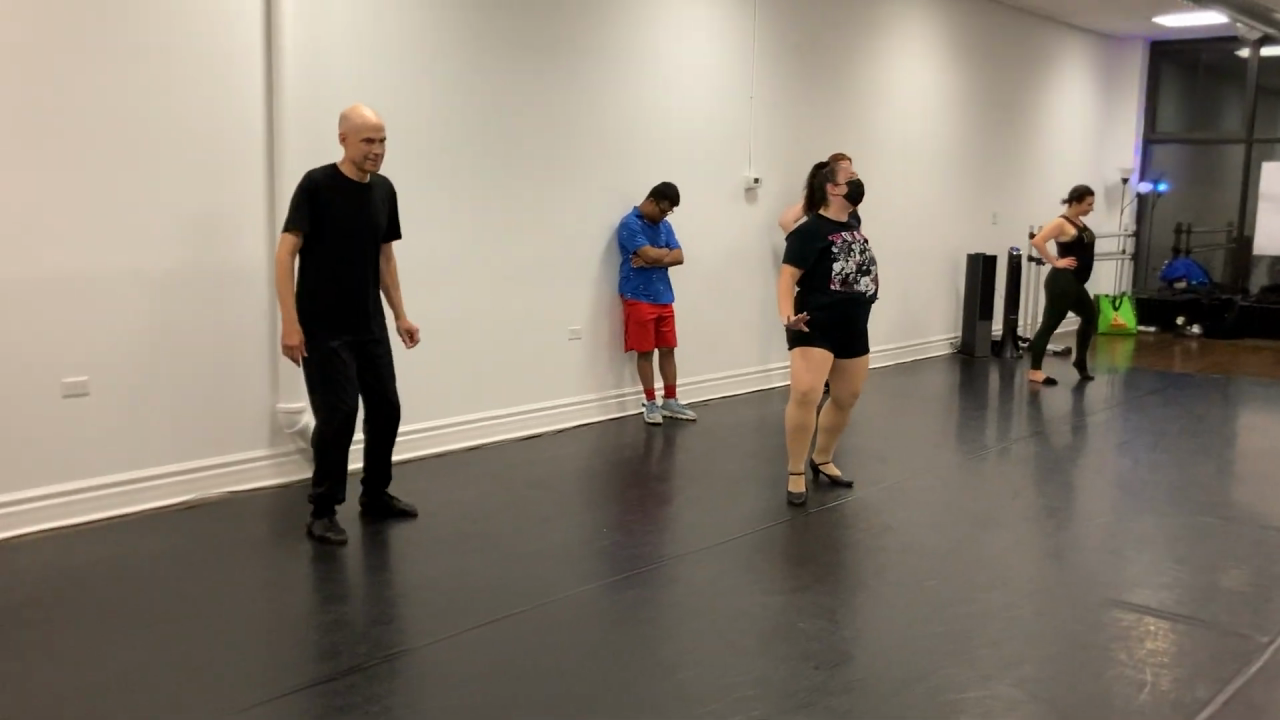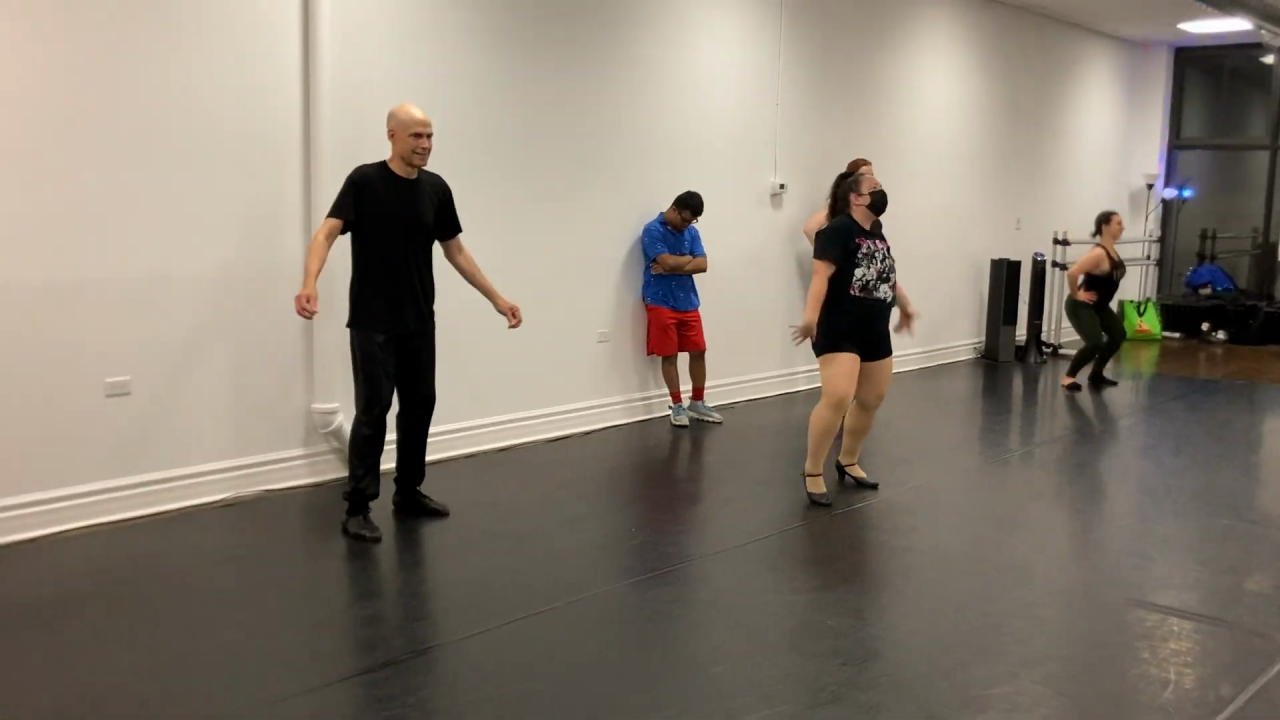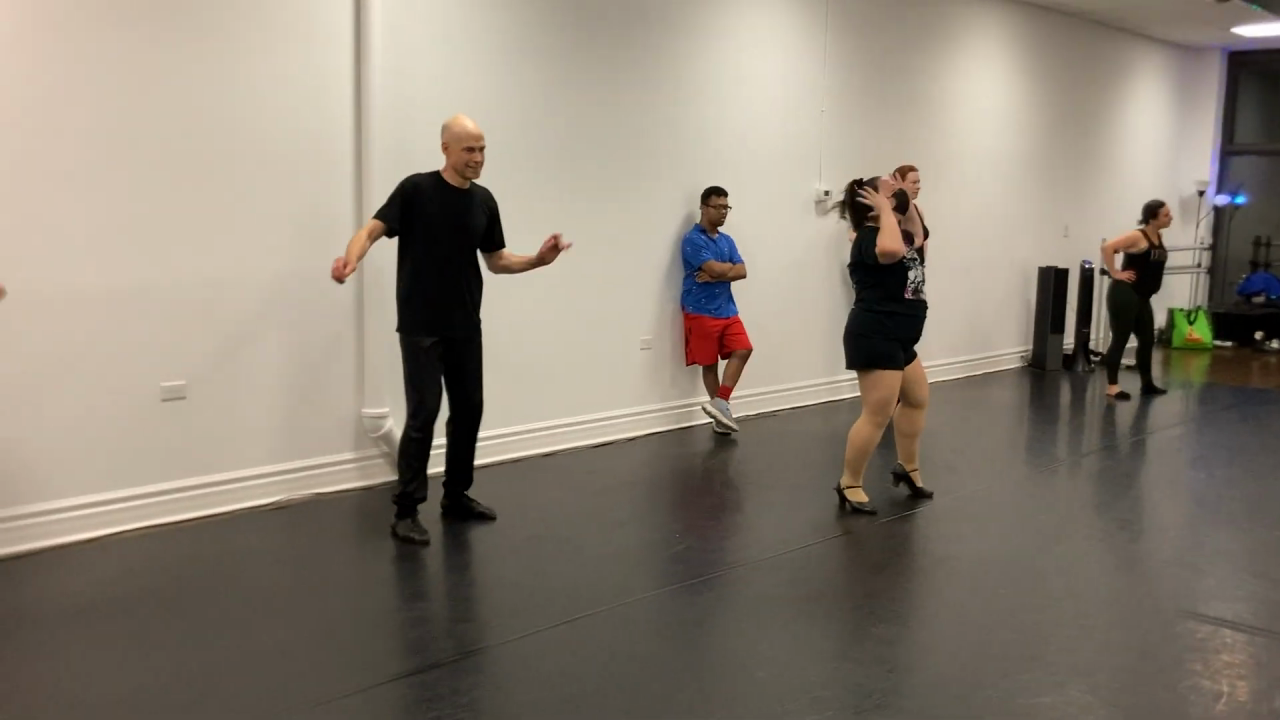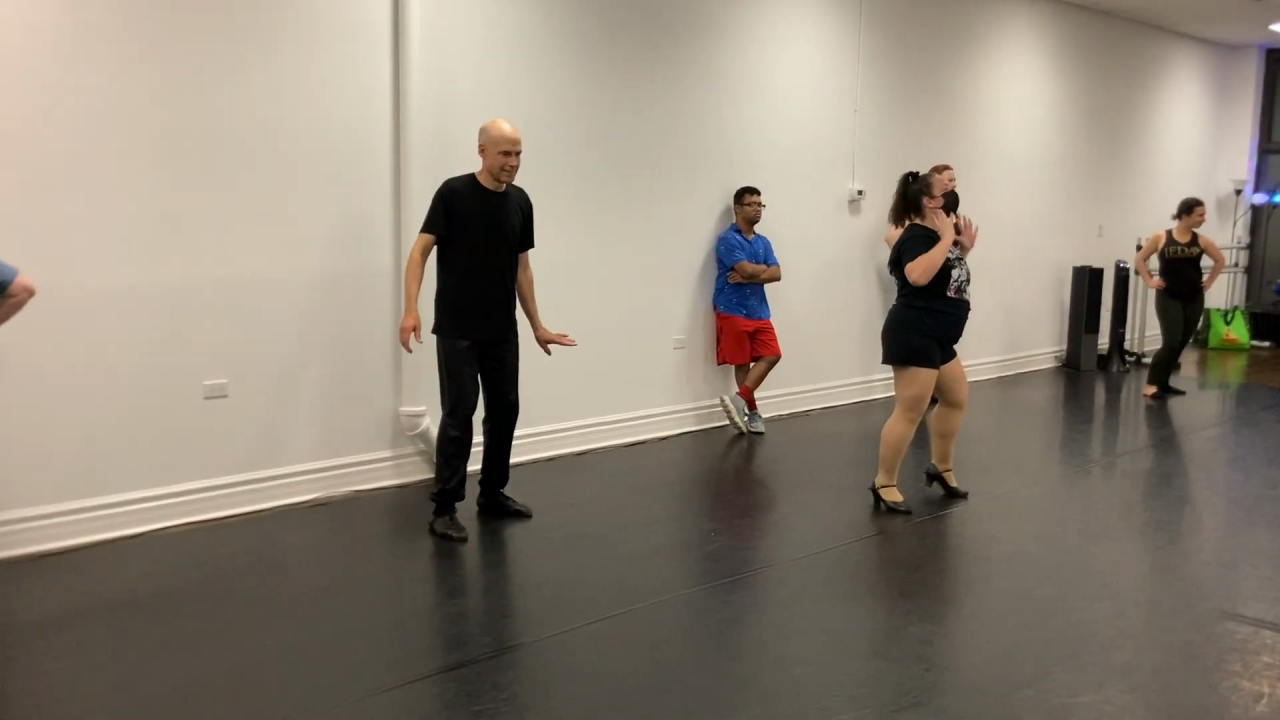
dt=0.7s
person 1, frame 1
left shoulder: (384, 190)
right shoulder: (316, 185)
right elbow: (286, 254)
left wrist: (400, 315)
right wrist: (290, 323)
left hip: (370, 327)
right hip: (324, 329)
left knee: (385, 409)
right knee: (337, 415)
left ankle: (375, 494)
right ankle: (323, 511)
person 1, frame 2
left shoulder: (436, 188)
right shoulder: (365, 180)
left elbow: (456, 251)
right elbow: (327, 233)
left wrist: (496, 299)
right wrist: (310, 285)
left hip: (419, 321)
right hip: (373, 322)
left knee: (420, 405)
right knee: (373, 410)
left ankle: (408, 492)
right ankle: (357, 508)
person 1, frame 3
left shoulder: (484, 201)
right shoulder: (416, 189)
left elbow: (496, 261)
right elbow: (372, 230)
left wrist: (538, 260)
right wrist: (351, 258)
left hip: (465, 327)
right hip: (421, 327)
left knee: (468, 410)
right knee: (423, 413)
left ankle: (456, 496)
right ankle: (406, 511)
person 1, frame 4
left shoulder: (519, 201)
right shoulder: (453, 192)
right elbow: (420, 251)
left wrist: (537, 326)
right wrist: (411, 310)
left hip: (502, 330)
right hip: (458, 330)
left knee: (504, 410)
right knee: (458, 414)
left ankle: (492, 493)
right ankle: (444, 508)
person 2, frame 1
left shoulder: (853, 225)
right shoulder: (810, 231)
right elbow: (788, 276)
right wrist: (787, 314)
left hip: (852, 328)
right hip: (815, 328)
left knee: (847, 398)
right knee: (805, 393)
left ankle: (822, 460)
right ankle: (795, 474)
person 2, frame 2
left shoulder: (875, 232)
right shoulder: (838, 231)
left elbow: (887, 277)
right elbow: (821, 273)
left wrist: (905, 306)
right wrist: (811, 315)
left hip: (875, 332)
right hip: (837, 332)
left knee: (871, 400)
right knee: (837, 398)
left ankle: (848, 461)
right ankle: (812, 472)
person 2, frame 3
left shoulder: (894, 234)
right shoulder: (872, 239)
left elbow: (913, 239)
right elbow: (893, 247)
left wrist: (899, 205)
right wrist: (885, 208)
left hip: (897, 340)
right hip: (878, 341)
left knee: (917, 403)
right knee: (878, 416)
left ankle: (907, 469)
right ankle: (850, 485)
person 2, frame 4
left shoulder: (937, 236)
right shoulder: (917, 237)
right elbow: (918, 276)
left wrist: (961, 251)
right wrist: (946, 240)
left hip: (936, 338)
right hip: (914, 336)
left knee: (956, 399)
right knee: (909, 412)
left ankle: (941, 468)
right ankle: (884, 484)
person 3, frame 1
left shoulder: (664, 225)
right shoulder: (629, 224)
left elbow: (678, 257)
right elbow: (650, 254)
left wrist: (652, 259)
right wrist: (665, 252)
left hip: (664, 297)
right hip: (638, 298)
left knee: (668, 350)
right knee: (645, 352)
left ankle: (670, 401)
right ankle: (651, 404)
person 3, frame 2
left shoulder: (692, 232)
right shoulder: (653, 230)
left elbow: (702, 265)
right elbow: (667, 262)
left wrist: (673, 267)
right wrist: (688, 259)
left hip: (689, 302)
right hip: (661, 303)
left knee: (698, 352)
right knee: (669, 355)
left ankle: (697, 403)
right ankle: (677, 406)
person 3, frame 3
left shoulder: (727, 241)
right shoulder: (692, 240)
left elbow: (741, 272)
right elbow: (715, 269)
left wrist: (715, 275)
right wrist: (728, 267)
left hip: (727, 309)
right hip: (701, 312)
left knee: (742, 350)
right knee: (709, 363)
left ankle: (720, 403)
right ankle: (718, 410)
person 3, frame 4
left shoulder: (763, 242)
right shoulder: (728, 239)
left elbow: (776, 274)
right elbow: (747, 270)
left wrist: (749, 276)
right wrist: (762, 267)
left hip: (759, 311)
right hip: (732, 311)
left knee: (771, 356)
right knee: (742, 363)
left ankle: (739, 399)
right ankle: (752, 412)
person 4, frame 1
left shoulder: (1078, 222)
right shoulder: (1061, 223)
right elbow: (1037, 241)
right wrist: (1055, 262)
left hip: (1076, 283)
right hip: (1062, 282)
left knee: (1090, 317)
right knee: (1049, 325)
left ankle: (1080, 362)
right ankle: (1035, 371)
person 4, frame 2
left shoulder: (1113, 250)
right shoulder: (1098, 254)
right elbow: (1072, 273)
right wrist: (1076, 294)
left hip: (1099, 306)
right hip: (1081, 307)
left knee: (1118, 335)
right knee: (1096, 342)
left ankle: (1096, 375)
right ankle: (1069, 376)
person 4, frame 3
left shoulder: (1158, 237)
right shoulder: (1137, 236)
right elbow: (1107, 247)
right wrist: (1115, 273)
left hip: (1142, 298)
right hip: (1124, 294)
left knee: (1147, 339)
right knee: (1120, 339)
left ankle: (1147, 384)
right ankle: (1112, 386)
person 4, frame 4
left shoulder: (1201, 240)
right shoulder: (1160, 237)
left elbow: (1220, 261)
right elbow: (1140, 259)
left wrist: (1209, 282)
right wrist: (1150, 282)
left hip: (1194, 299)
right hip: (1169, 298)
left knee: (1180, 344)
right knee: (1171, 344)
left ankle: (1162, 383)
right ankle: (1150, 385)
